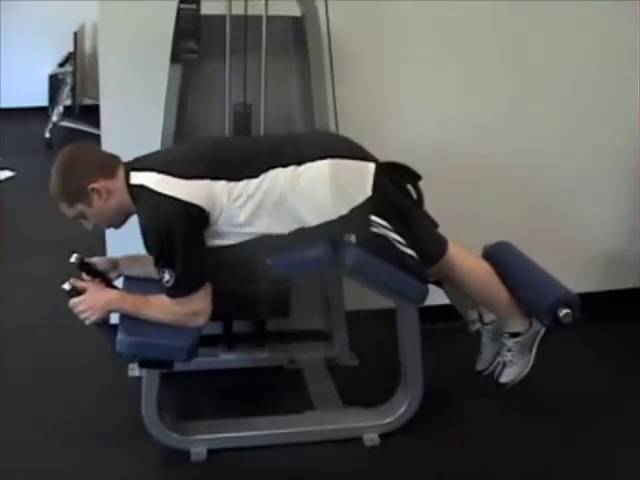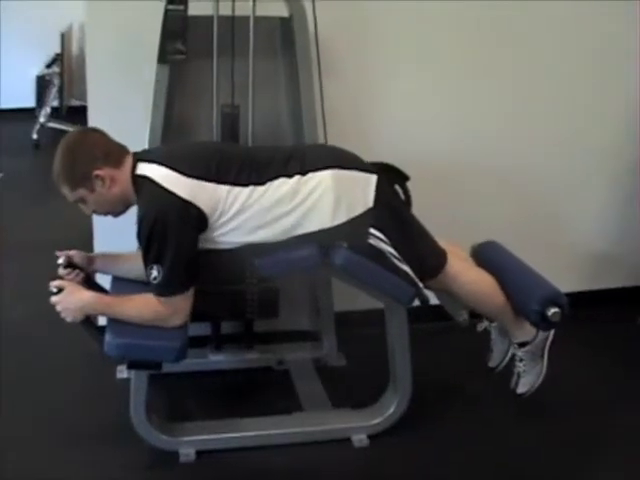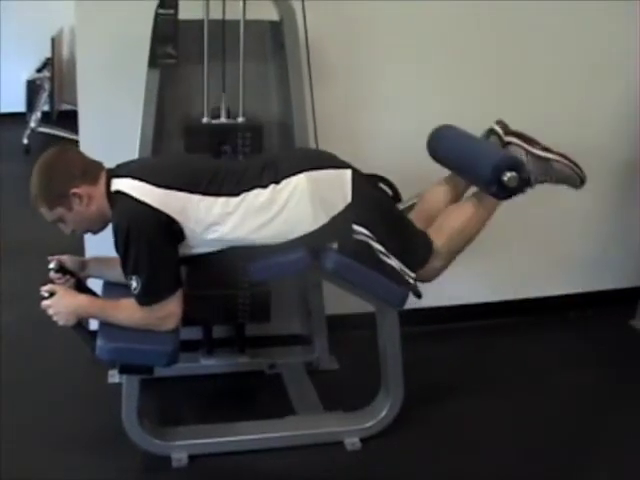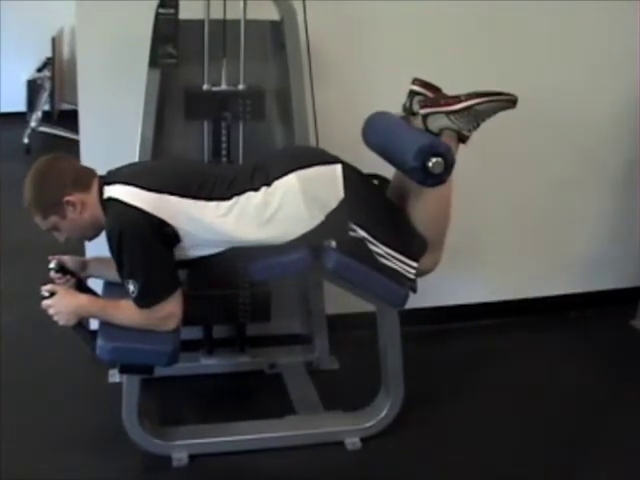
dt=1s
person 1, frame 1
left shoulder: (158, 206)
right shoulder: (147, 176)
left elbow: (193, 310)
right elbow: (179, 263)
left wrist: (113, 301)
right wrist: (118, 264)
left hip: (337, 188)
right hip: (325, 166)
left knee: (438, 258)
right knee: (429, 253)
left ankle: (517, 328)
right ankle: (495, 321)
person 1, frame 2
left shoulder: (160, 202)
right shoulder: (150, 168)
left elbow: (172, 309)
right elbow: (164, 266)
left wrist: (91, 302)
right wrist: (95, 262)
left hip: (342, 201)
right hip: (328, 178)
left knee: (435, 270)
right knee: (428, 258)
left ankle: (524, 332)
right ankle: (502, 315)
person 1, frame 3
left shoulder: (133, 215)
right shoulder: (127, 183)
left elbow: (162, 314)
right elbow: (152, 269)
left wrist: (84, 305)
right wrist: (87, 266)
left hip: (324, 205)
right hip: (312, 178)
left knee: (426, 261)
right knee: (413, 232)
person 1, frame 4
left shoulder: (125, 218)
right shoulder: (119, 186)
left elbow: (163, 314)
right elbow: (154, 268)
left wrist: (83, 305)
right wrist: (87, 266)
left hip: (319, 203)
right hip: (303, 177)
left knee: (422, 256)
right knee: (396, 225)
left ankle: (443, 131)
right ankle: (423, 124)
